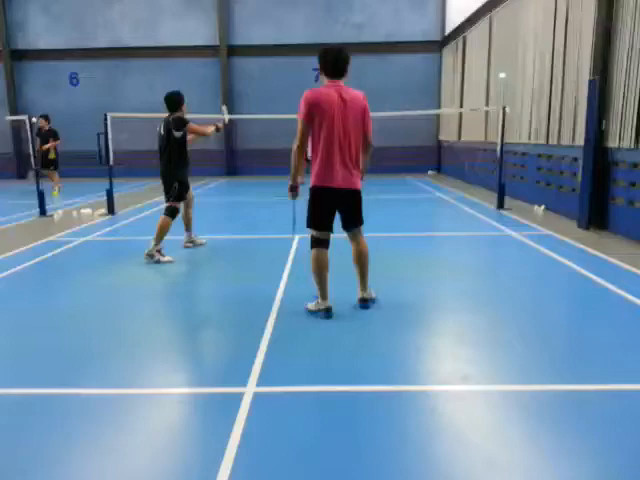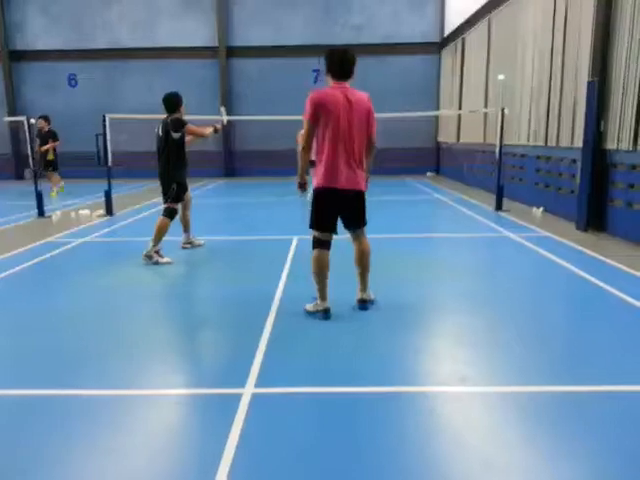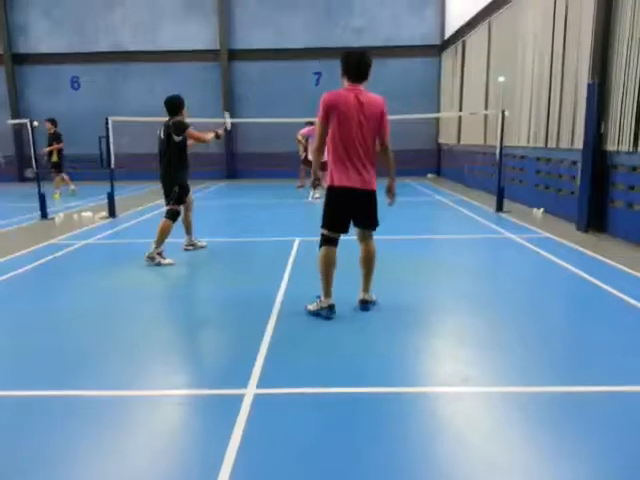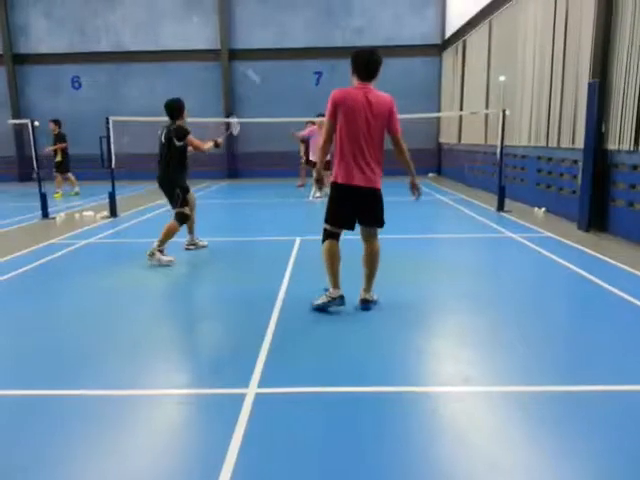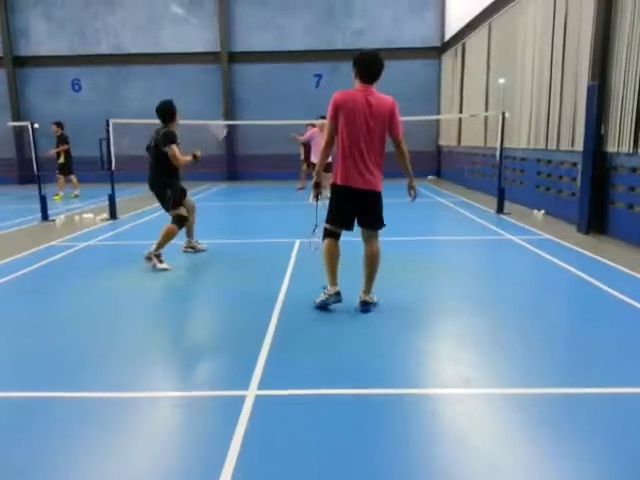
dt=0.2s
person 1, frame 1
left shoulder: (311, 97)
right shoulder: (360, 98)
left elbow: (300, 144)
right elbow: (368, 144)
left wrist: (293, 179)
left hip: (322, 183)
right hip: (351, 183)
left knee: (320, 241)
right knee: (357, 236)
left ankle: (323, 302)
right ankle: (365, 293)
person 1, frame 2
left shoulder: (317, 98)
right shoulder: (365, 100)
left elbow: (306, 145)
right elbow: (371, 145)
left wrist: (301, 176)
left hip: (326, 184)
right hip: (355, 184)
left knee: (321, 242)
right knee: (359, 237)
left ankle: (322, 302)
right ankle: (364, 293)
person 1, frame 3
left shoulder: (330, 99)
right shoulder: (378, 102)
left elbow: (319, 143)
right elbow: (385, 146)
left wrist: (314, 170)
right wrist: (391, 180)
left hip: (339, 183)
right hip: (367, 185)
left knee: (328, 240)
right knee: (366, 238)
left ankle: (326, 299)
right ankle: (366, 295)
person 1, frame 4
left shoulder: (338, 97)
right shoulder: (387, 102)
left elbow: (326, 140)
right elbow: (398, 144)
left wrist: (318, 170)
right wrist: (412, 177)
left hip: (343, 181)
right hip: (372, 183)
left knee: (331, 235)
right knee: (370, 237)
left ankle: (334, 291)
right ankle: (366, 294)
person 1, frame 5
left shoulder: (340, 99)
right shoulder: (389, 104)
left elbow: (328, 142)
right elbow: (399, 146)
left wrist: (317, 176)
right wrist: (410, 179)
left hip: (343, 182)
right hip: (372, 185)
left knee: (331, 234)
right knee: (371, 239)
left ankle: (332, 288)
right ankle: (367, 296)
person 2, frame 1
left shoulder: (168, 122)
right shoulder: (177, 120)
right elbow: (204, 132)
left wrist: (193, 135)
right wrist: (216, 127)
left hip: (176, 172)
right hip: (174, 173)
left knee: (189, 199)
right knee: (172, 209)
left ankle: (189, 238)
right ankle: (153, 250)
person 2, frame 2
left shoulder: (166, 123)
right shoulder: (176, 121)
right elbow: (203, 133)
left wrist: (191, 136)
right wrist: (214, 128)
left hip: (175, 173)
right hip: (172, 174)
left knee: (186, 201)
right knee: (170, 210)
left ankle: (188, 239)
right ankle: (152, 251)
person 2, frame 3
left shoulder: (168, 126)
right shoulder: (177, 125)
right elbow: (203, 138)
left wrist: (190, 141)
right wrist: (216, 133)
left hip: (176, 175)
right hip: (173, 176)
left knee: (188, 203)
right knee: (173, 212)
left ankle: (190, 240)
right ankle: (154, 253)
person 2, frame 4
left shoulder: (169, 129)
right shoulder: (179, 130)
right elbow: (201, 148)
left wrist: (190, 145)
right wrist: (215, 143)
left hip: (174, 178)
right hip: (171, 180)
left knee: (191, 203)
right knee: (183, 215)
left ankle: (192, 240)
right ankle: (156, 250)
person 2, frame 5
left shoulder: (160, 133)
right shoulder: (168, 135)
left elbow: (150, 149)
right elbow: (178, 161)
right wrist: (193, 156)
left hip: (169, 182)
right hip: (163, 184)
left knee: (191, 208)
right knee: (180, 218)
left ankle: (191, 242)
right ankle: (154, 254)
